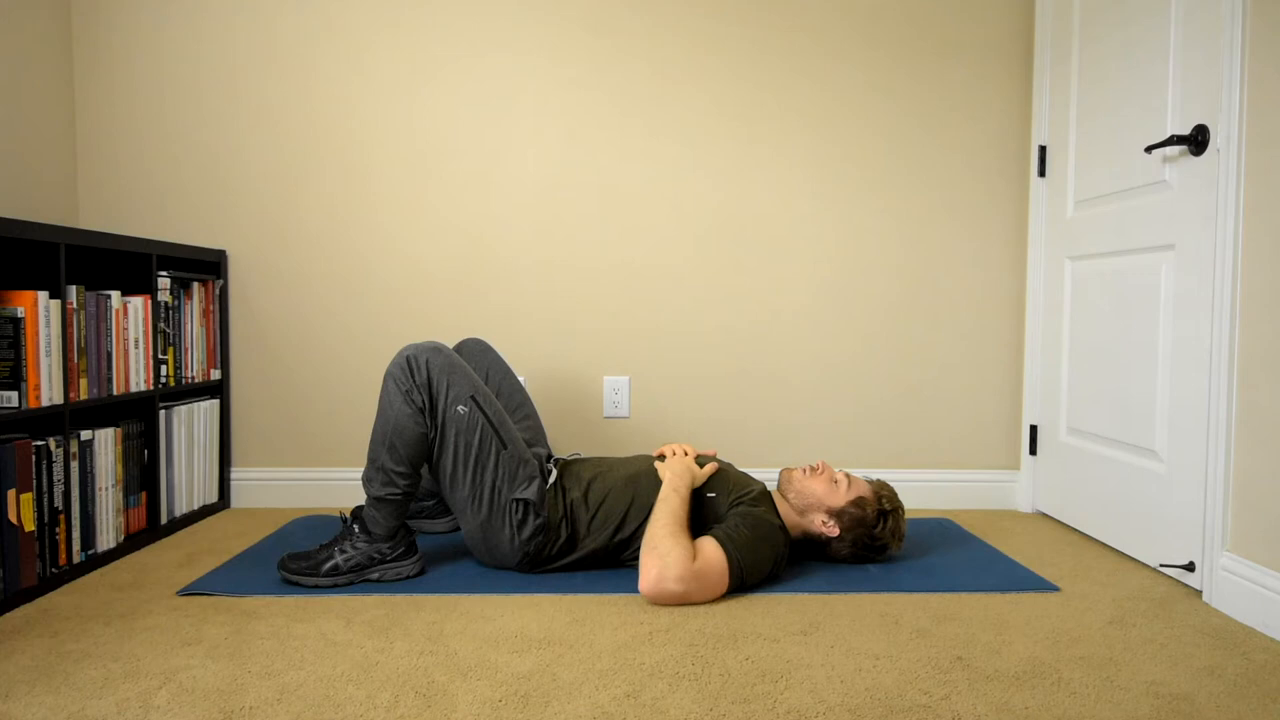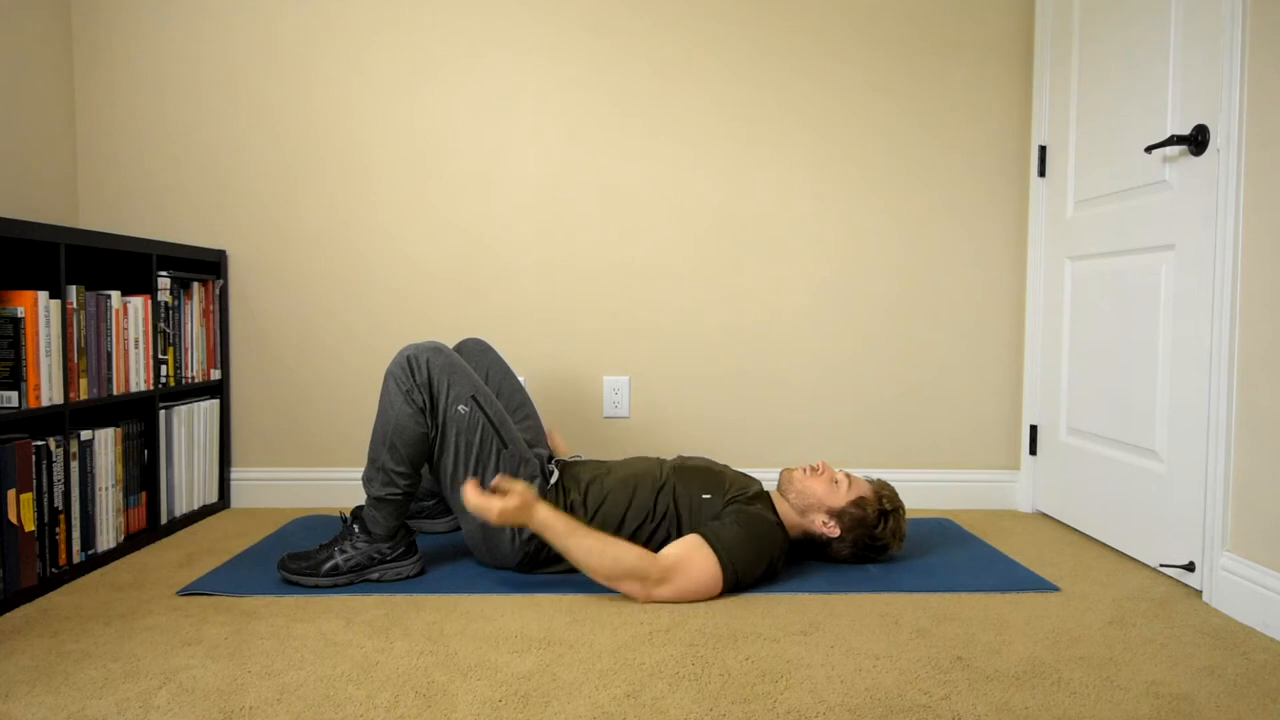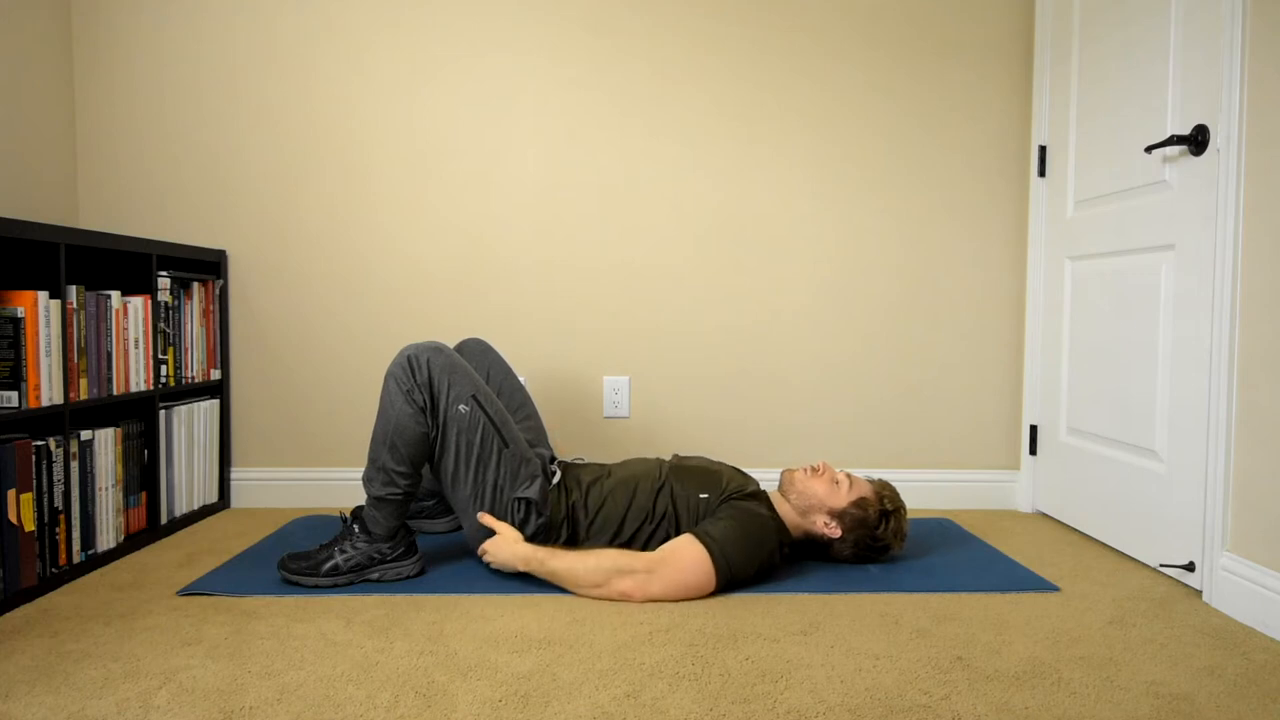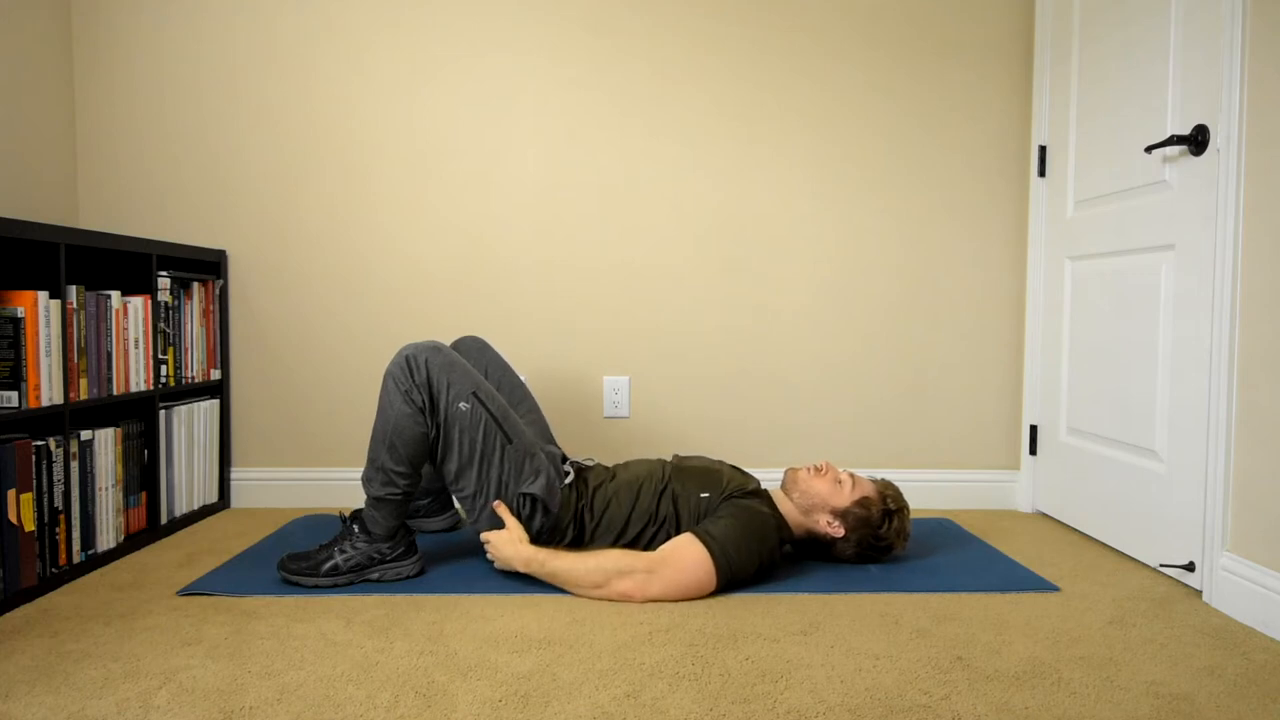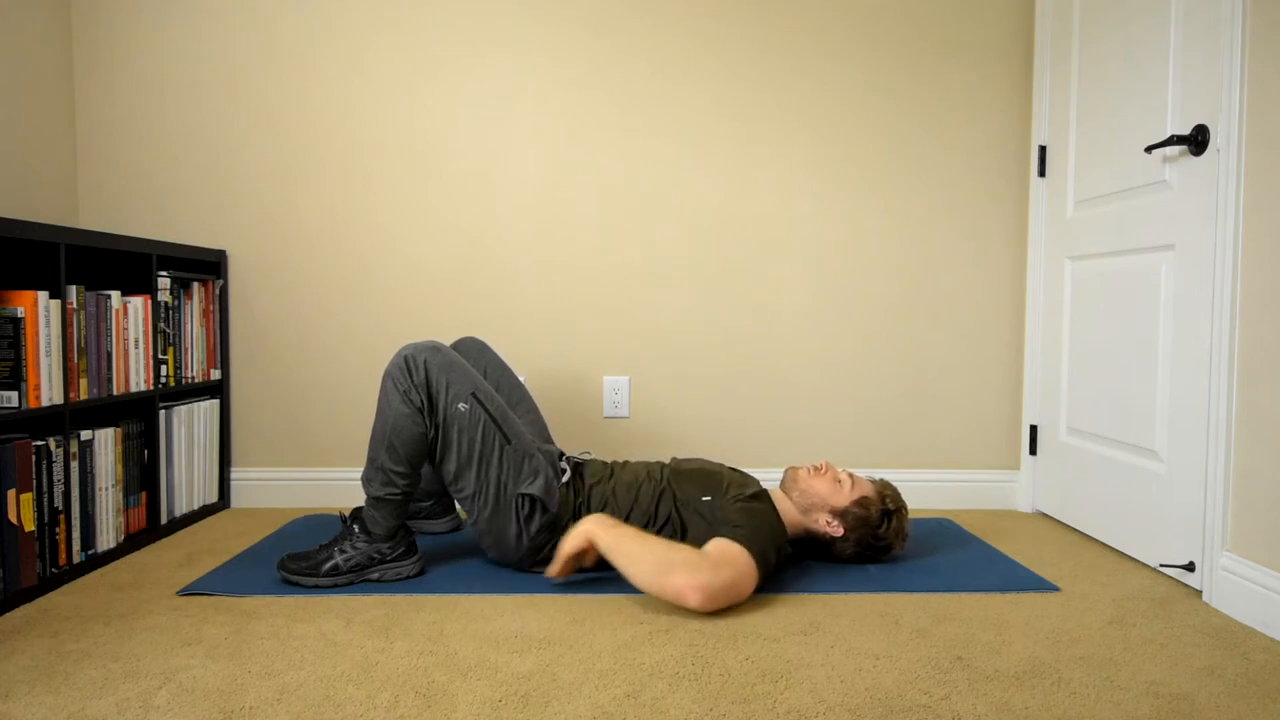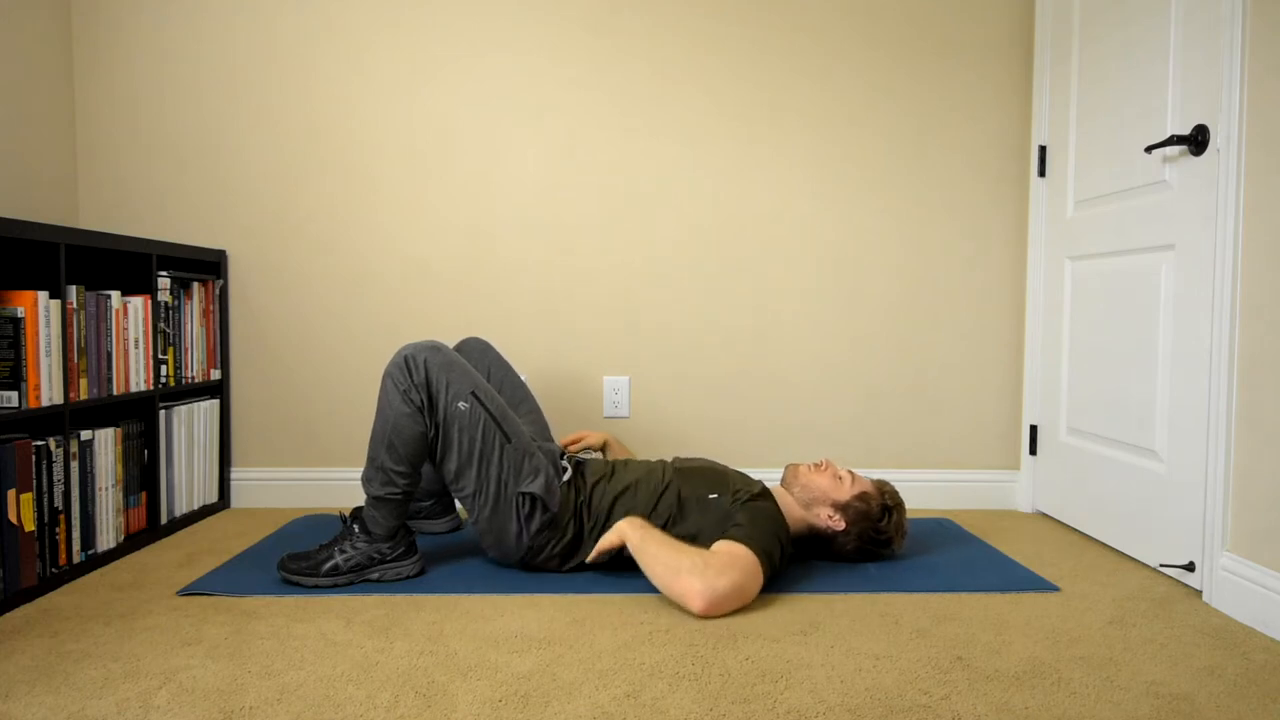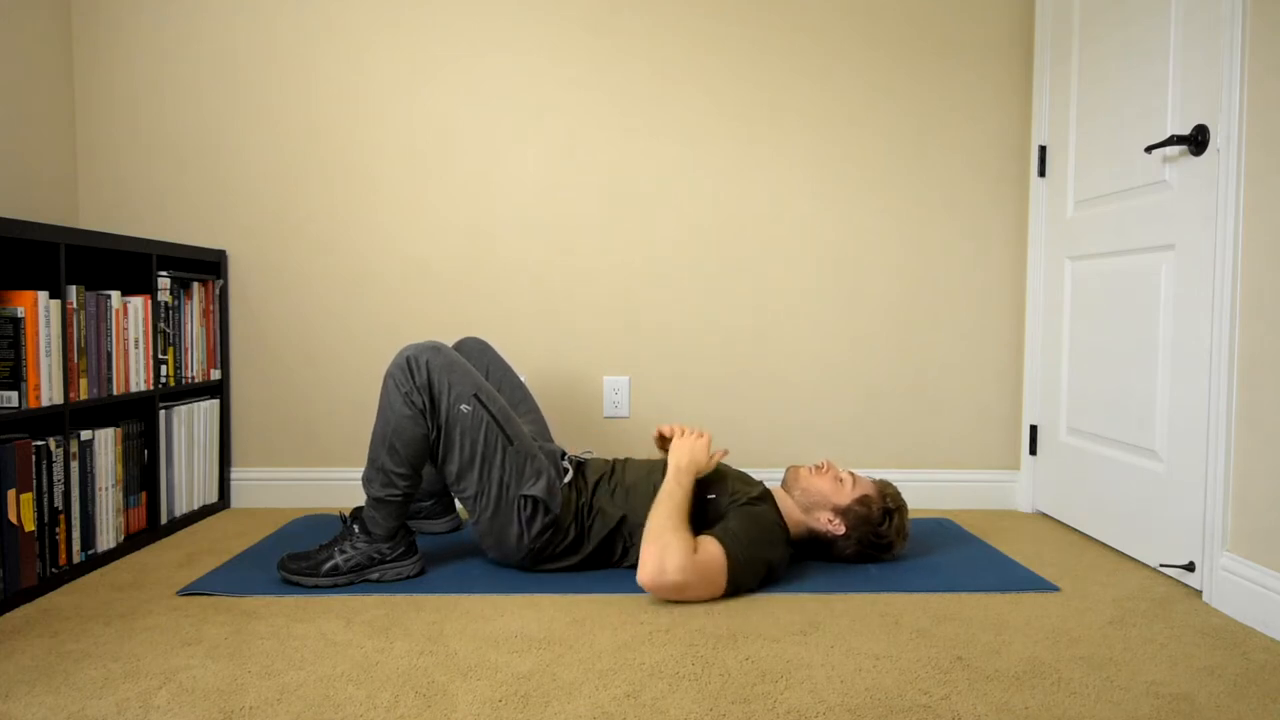
dt=0.7s
person 1, frame 1
left shoulder: (760, 539)
right shoulder: (755, 504)
left elbow: (661, 580)
left wrist: (677, 481)
right wrist: (681, 460)
left hip: (525, 521)
right hip: (553, 479)
left knee: (421, 365)
right knee: (471, 353)
left ankle: (378, 542)
right ankle: (426, 502)
person 1, frame 2
left shoulder: (758, 537)
right shoulder: (753, 506)
left elbow: (653, 579)
left wrist: (533, 517)
right wrist: (560, 461)
left hip: (537, 511)
right hip: (554, 485)
left knee: (422, 365)
right knee: (470, 352)
left ankle: (378, 543)
right ankle: (426, 503)
person 1, frame 3
left shoulder: (752, 535)
right shoulder: (748, 503)
left elbow: (640, 578)
left wrist: (524, 555)
left hip: (531, 512)
right hip: (557, 481)
left knee: (423, 364)
right knee: (472, 352)
left ankle: (379, 542)
right ankle: (429, 499)
person 1, frame 4
left shoulder: (753, 533)
right shoulder: (750, 502)
left elbow: (641, 579)
left wrist: (525, 557)
left hip: (536, 509)
right hip: (564, 480)
left knee: (420, 364)
right knee: (467, 350)
left ankle: (378, 543)
right ankle: (429, 502)
person 1, frame 5
left shoulder: (760, 533)
right shoulder: (754, 505)
left elbow: (695, 585)
left wrist: (599, 526)
left hip: (536, 511)
right hip: (564, 478)
left knee: (419, 365)
right knee: (467, 352)
left ankle: (378, 542)
right ankle: (427, 504)
person 1, frame 6
left shoulder: (764, 532)
right shoulder: (755, 504)
left elbow: (707, 591)
left wrist: (630, 528)
right wrist: (609, 445)
left hip: (535, 514)
right hip: (564, 479)
left knee: (419, 364)
right knee: (471, 353)
left ankle: (378, 543)
right ankle: (428, 504)
person 1, frame 7
left shoulder: (761, 540)
right shoulder: (758, 506)
left elbow: (660, 571)
left wrist: (682, 469)
right wrist: (681, 457)
left hip: (535, 517)
right hip: (564, 477)
left knee: (422, 365)
right knee: (469, 351)
left ankle: (379, 542)
right ankle: (427, 505)
